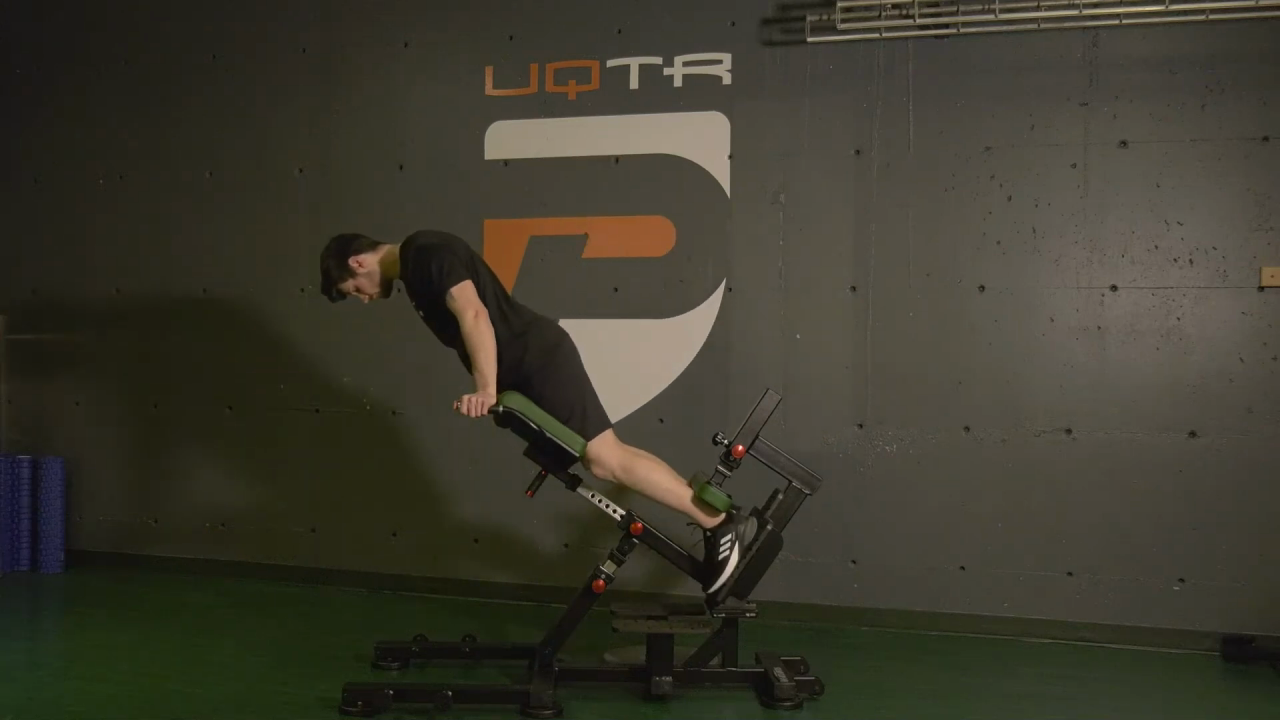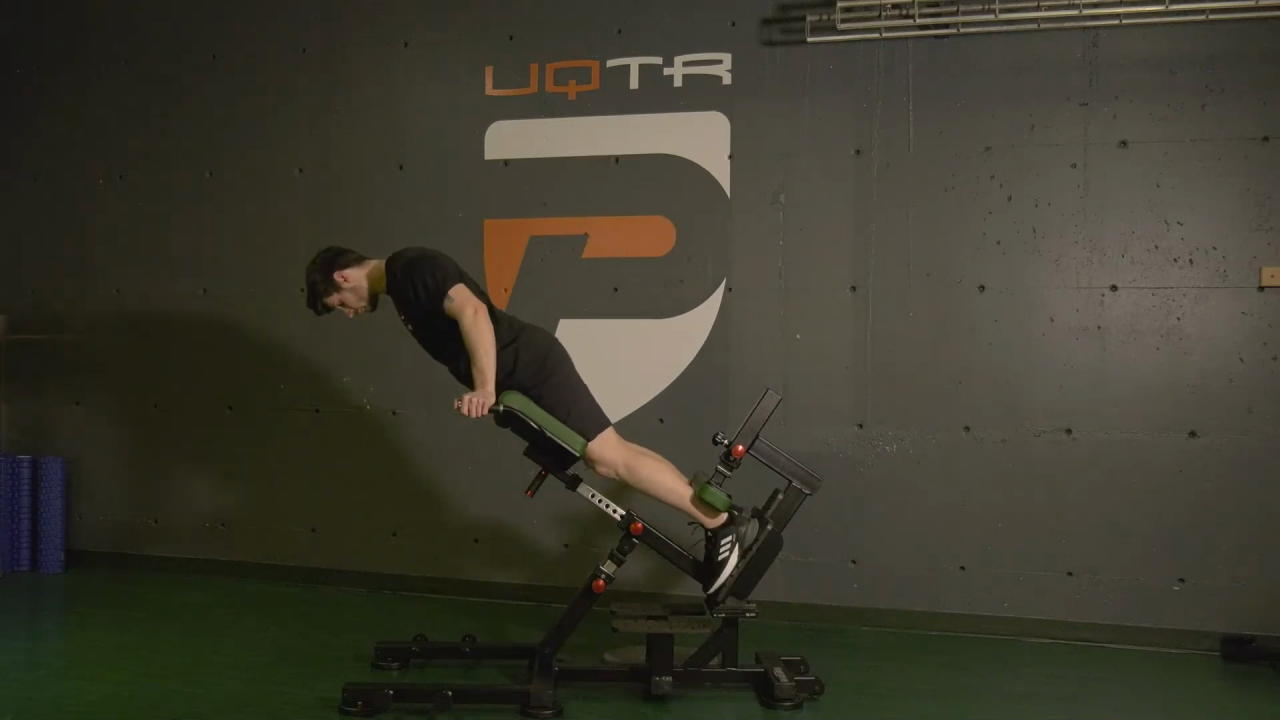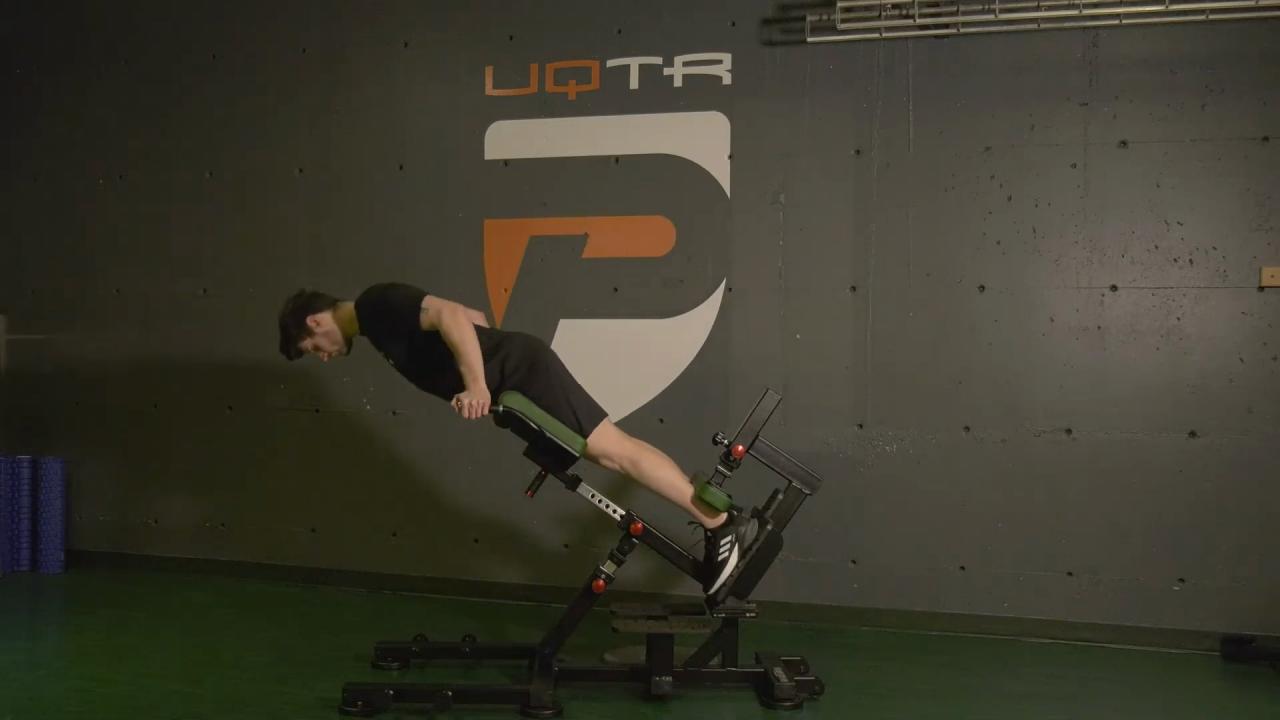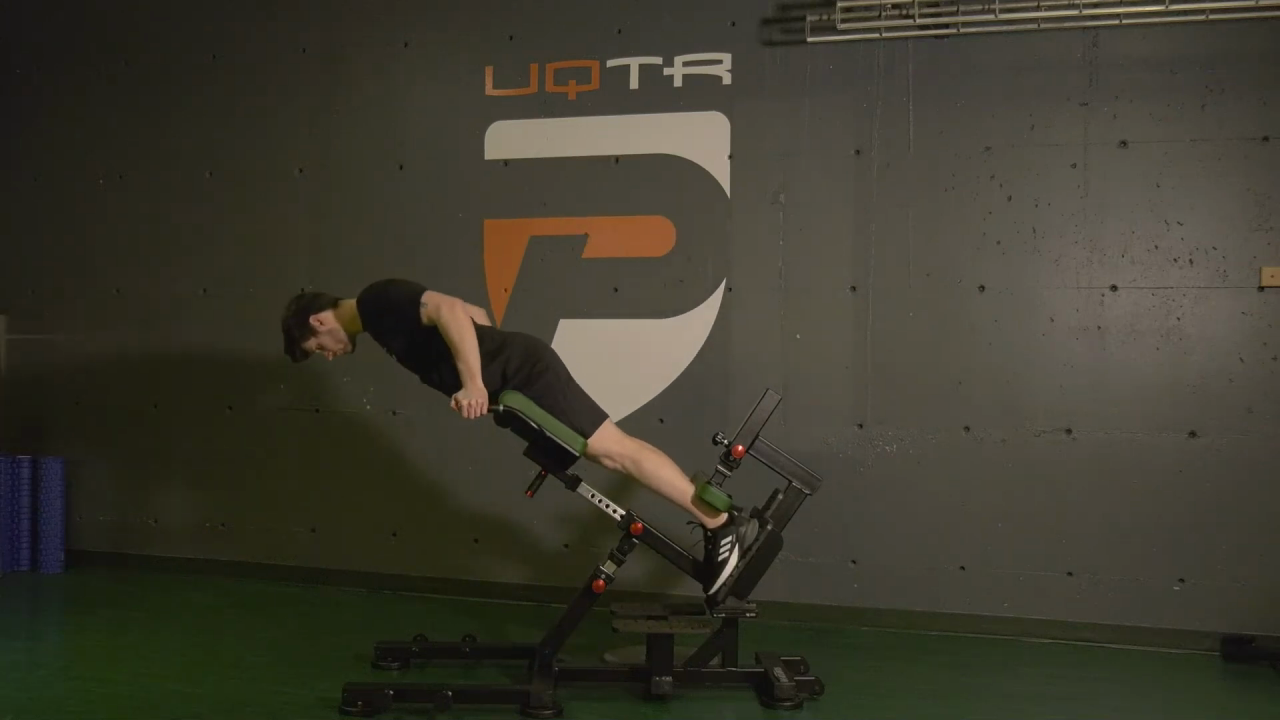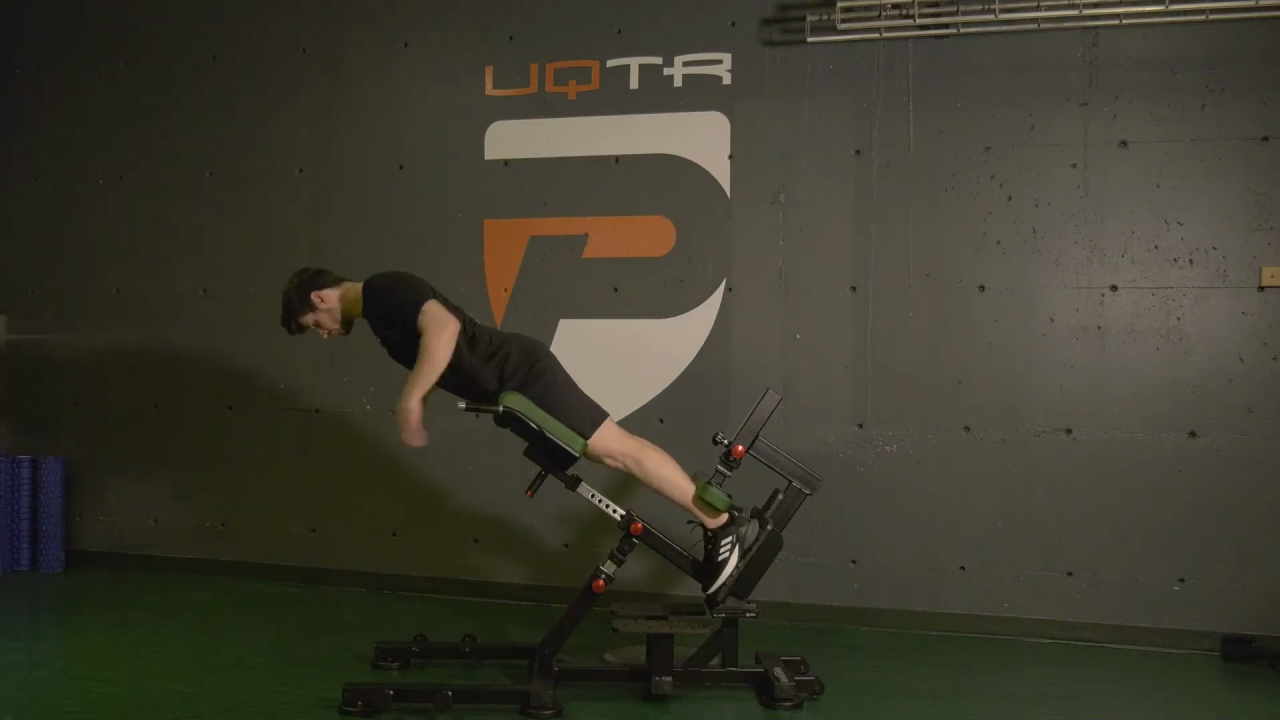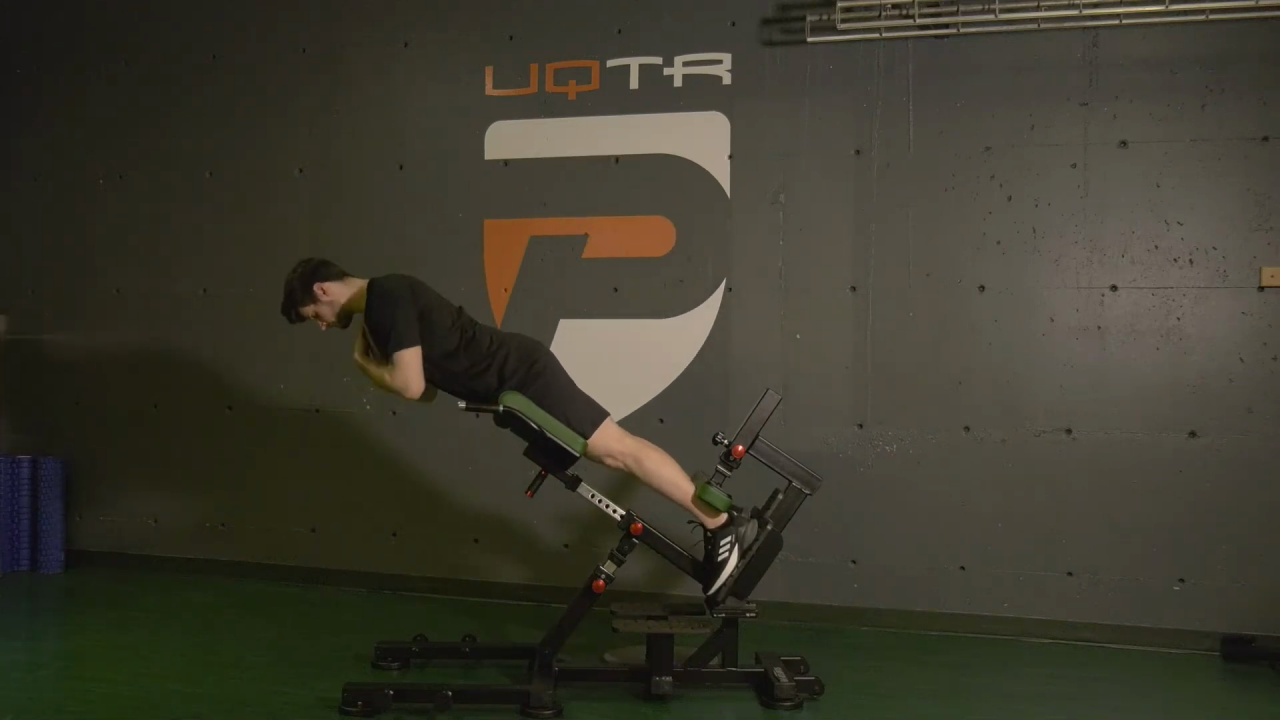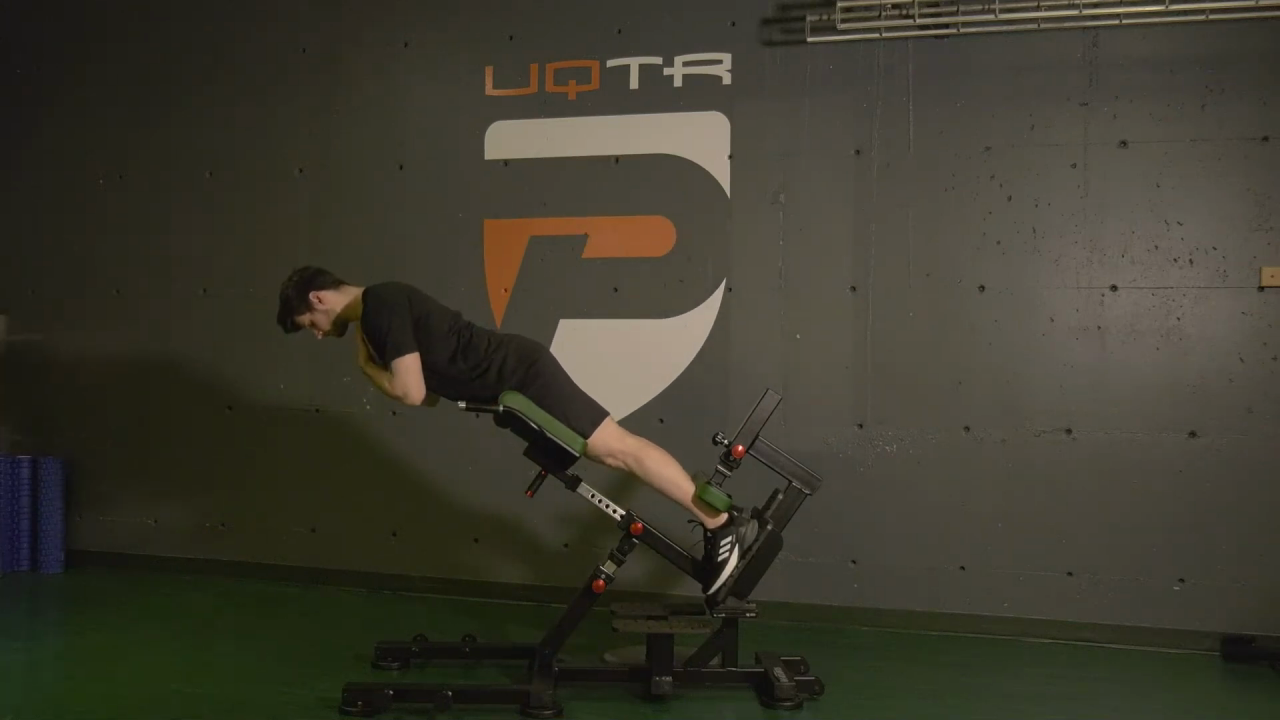
dt=0.3s
person 1, frame 1
left shoulder: (426, 252)
right shoulder: (414, 268)
left elbow: (473, 314)
left wrist: (485, 390)
right wrist: (489, 388)
left hip: (539, 358)
right hip: (529, 363)
left knee: (605, 459)
right knee: (606, 456)
left ankle: (720, 524)
right ankle: (713, 515)
person 1, frame 2
left shoulder: (410, 267)
right shoulder: (400, 285)
left elbow: (472, 311)
left wrist: (485, 387)
right wrist: (487, 386)
left hip: (531, 368)
right hip: (523, 375)
left knee: (609, 457)
right knee: (608, 456)
left ankle: (722, 524)
right ankle: (716, 516)
person 1, frame 3
left shoulder: (378, 303)
right shoulder: (377, 319)
left elbow: (450, 315)
right elbow: (475, 315)
left wrist: (477, 387)
left hip: (522, 370)
right hip: (513, 377)
left knee: (613, 448)
right knee: (610, 450)
left ankle: (722, 524)
right ankle: (713, 517)
person 1, frame 4
left shoulder: (378, 299)
right shoulder: (381, 317)
left elbow: (451, 310)
right elbow: (478, 312)
left wrist: (473, 382)
left hip: (523, 371)
right hip: (515, 378)
left knee: (614, 448)
right knee: (611, 450)
left ankle: (723, 525)
right ankle: (714, 517)
person 1, frame 5
left shoulder: (383, 290)
right shoulder: (376, 309)
left elbow: (443, 325)
left wrist: (411, 397)
left hip: (520, 372)
right hip: (510, 380)
left knee: (615, 447)
right knee: (613, 449)
left ankle: (722, 524)
right ankle: (715, 520)
person 1, frame 6
left shoulder: (387, 296)
right shoulder: (379, 306)
left elbow: (409, 385)
right elbow: (426, 390)
left wrist: (364, 363)
right wrist: (374, 359)
left hip: (520, 373)
right hip: (512, 380)
left knee: (615, 447)
right knee: (612, 449)
left ankle: (723, 524)
right ankle: (715, 519)
person 1, frame 7
left shoulder: (381, 305)
right shoulder: (378, 312)
left elbow: (411, 392)
right elbow: (428, 393)
left wrist: (368, 368)
right wrist: (375, 364)
left hip: (519, 373)
right hip: (512, 380)
left knee: (616, 446)
right knee: (612, 449)
left ankle: (721, 523)
right ankle: (713, 518)
